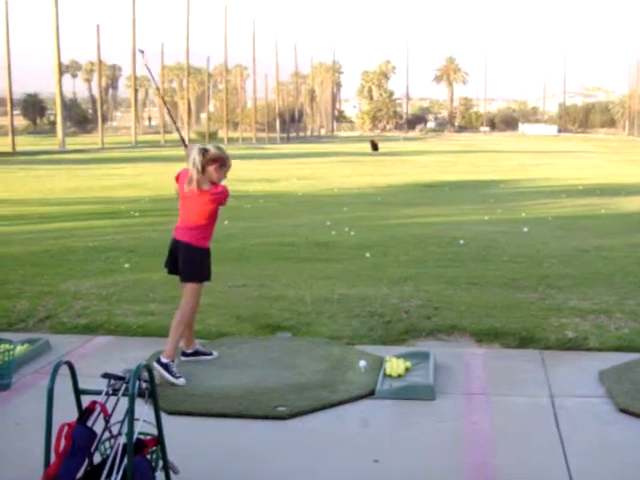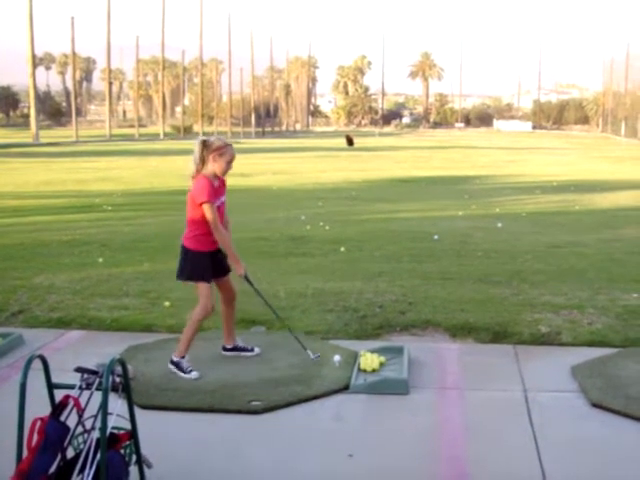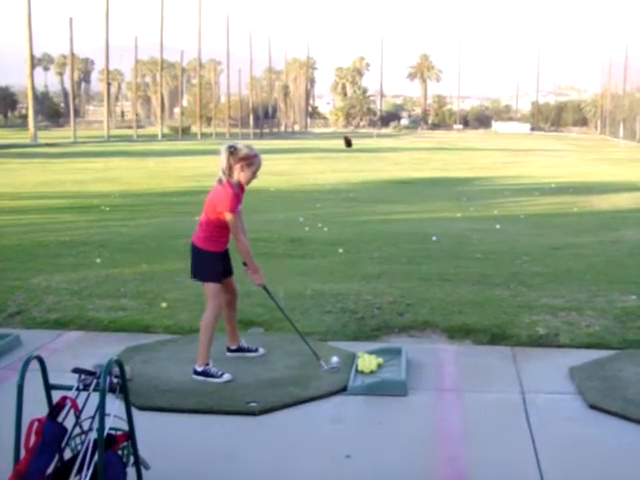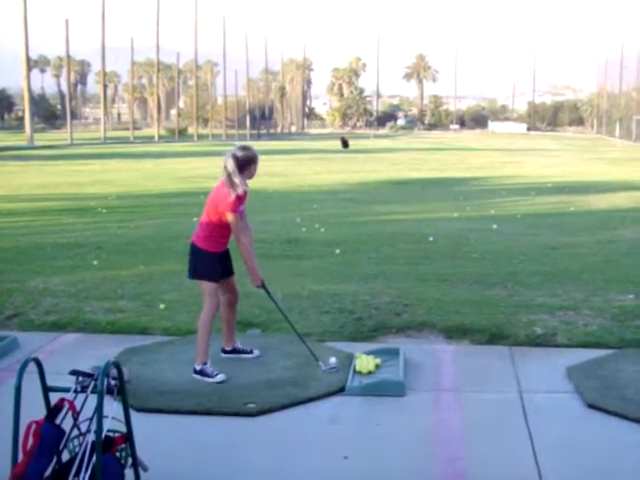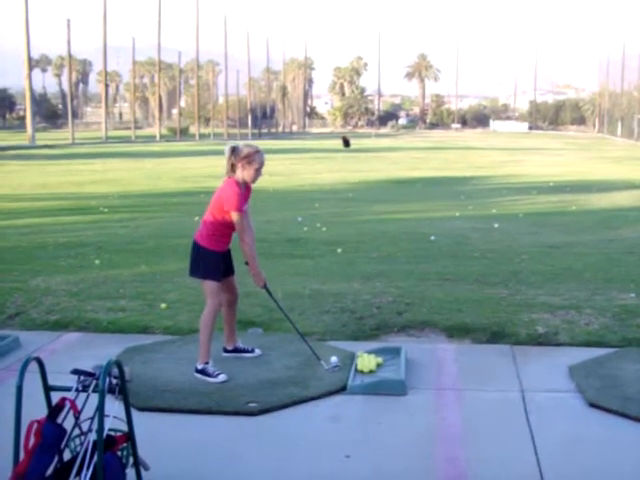
dt=1s
person 1, frame 1
left shoulder: (184, 177)
right shoulder: (221, 193)
left wrist: (193, 162)
left hip: (179, 243)
right hip: (196, 249)
left knee: (192, 297)
right knee: (188, 303)
left ankle: (189, 347)
right ankle: (166, 358)
person 1, frame 2
left shoulder: (220, 182)
right shoulder: (203, 187)
left elbow: (224, 221)
right elbow: (217, 228)
left wrist: (230, 254)
right wrist: (235, 260)
left hip: (213, 249)
right hip: (196, 250)
left knee: (229, 295)
right knee: (206, 305)
left ankle: (230, 343)
right ankle: (178, 357)
person 1, frame 3
left shoulder: (238, 188)
right shoulder: (226, 195)
left elbow: (242, 227)
right elbow: (239, 237)
left wrist: (249, 263)
right wrist: (254, 270)
left hip: (218, 249)
right hip: (206, 250)
left knee: (230, 295)
right knee: (214, 305)
left ankle: (234, 344)
right ankle: (202, 366)
person 1, frame 4
left shoulder: (241, 189)
right shoulder: (228, 195)
left elbow: (245, 227)
right elbow: (240, 238)
left wrist: (253, 262)
right wrist: (253, 271)
left hip: (219, 249)
right hip: (204, 250)
left knee: (231, 295)
right knee: (211, 303)
left ankle: (230, 345)
right ankle: (201, 365)
person 1, frame 5
left shoulder: (245, 188)
right shoulder: (232, 193)
left elbow: (248, 227)
right elbow: (244, 236)
left wrist: (253, 263)
right wrist: (256, 271)
left hip: (222, 248)
right hip: (207, 249)
left knee: (231, 295)
right knee: (214, 303)
left ankle: (231, 345)
right ankle: (203, 364)
